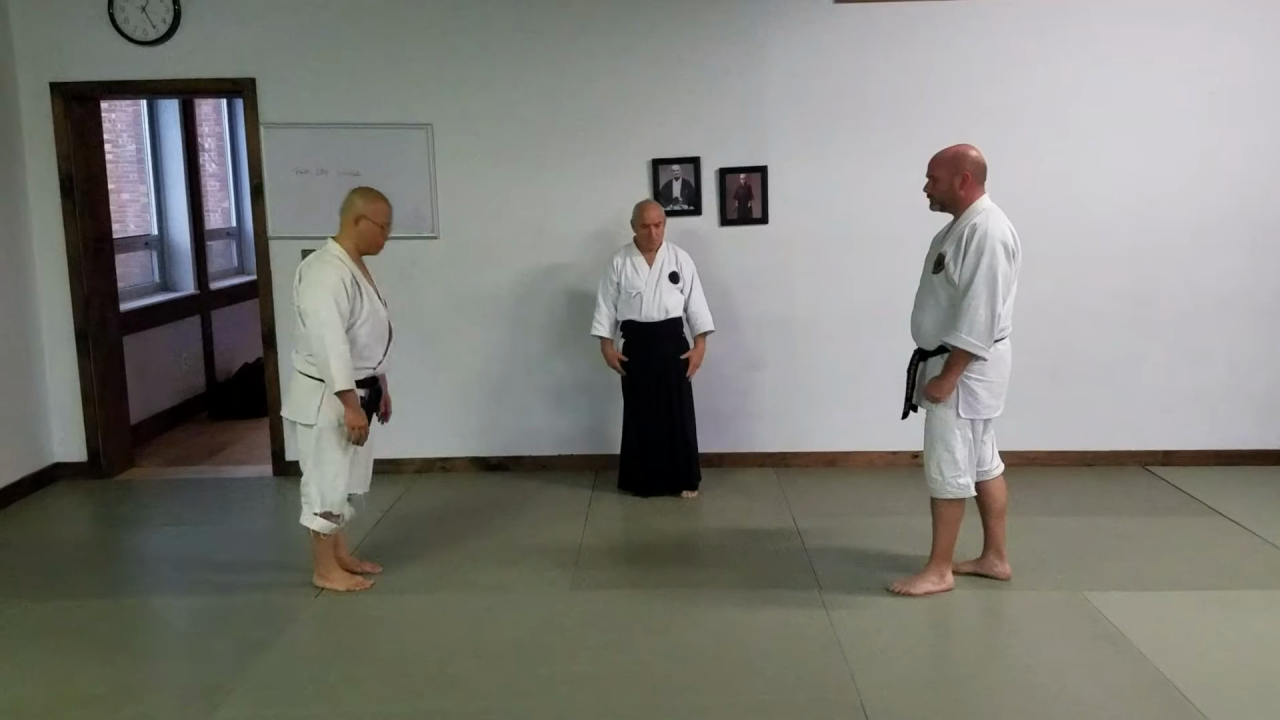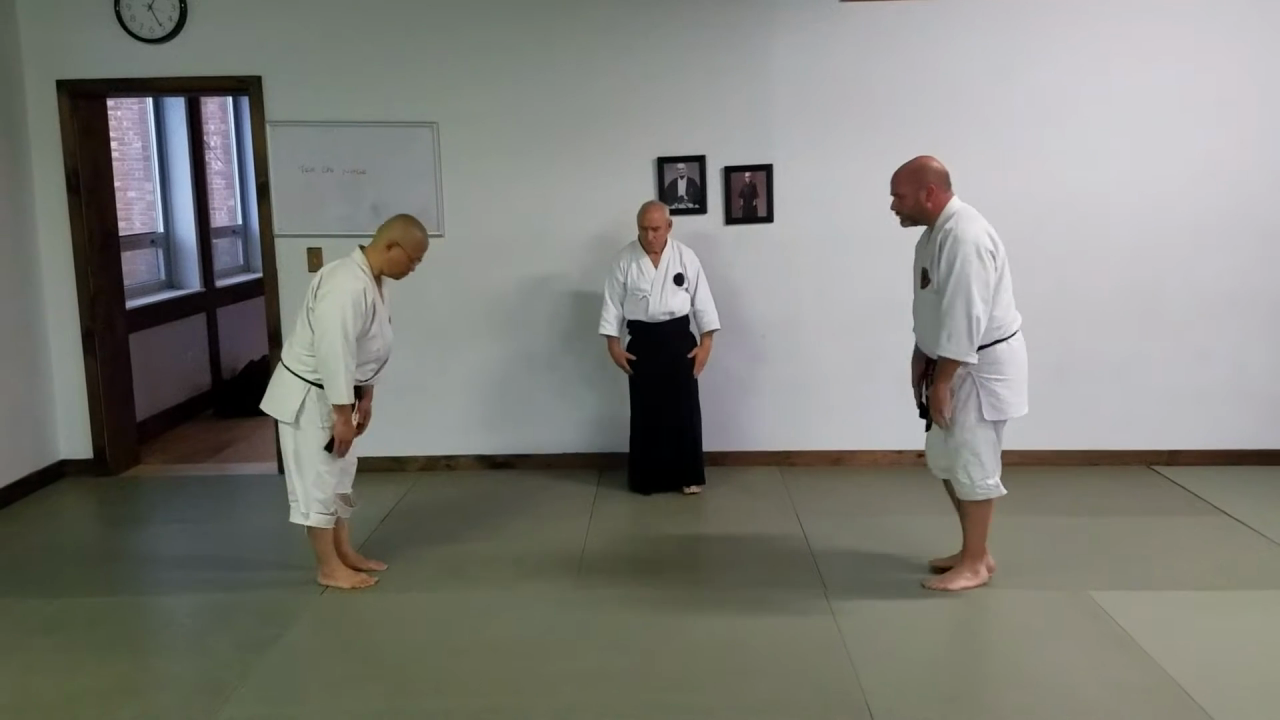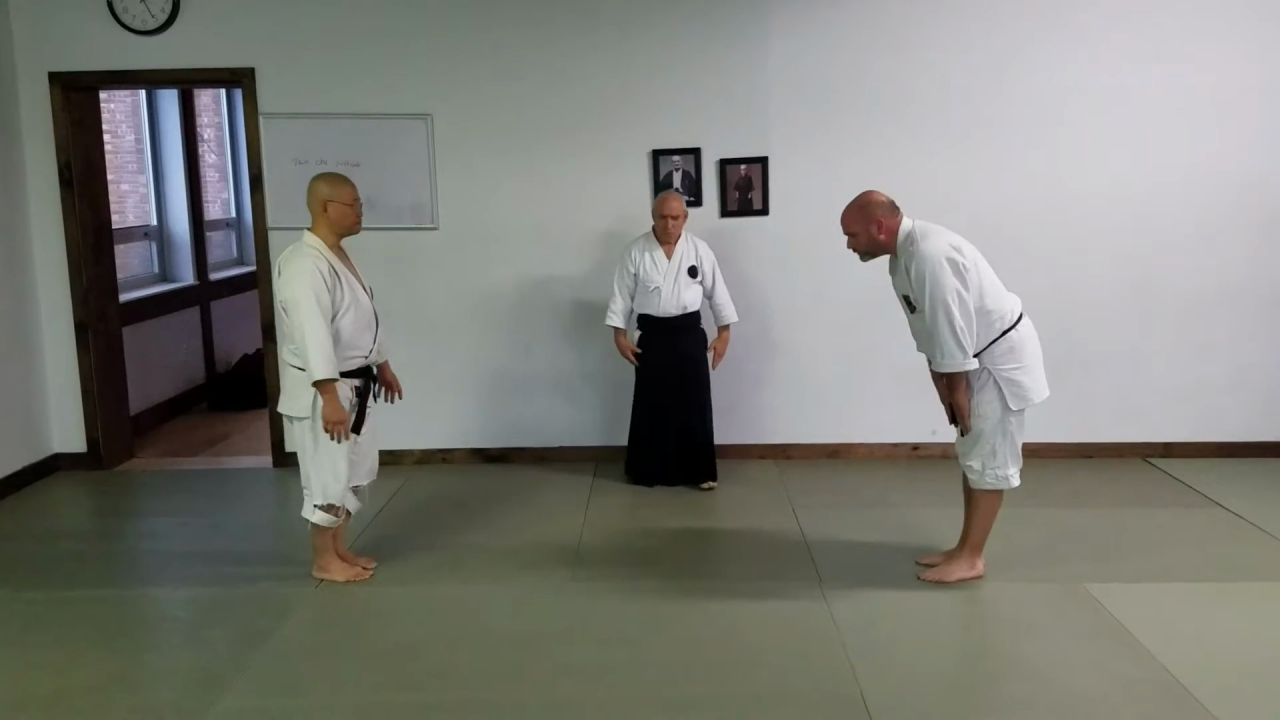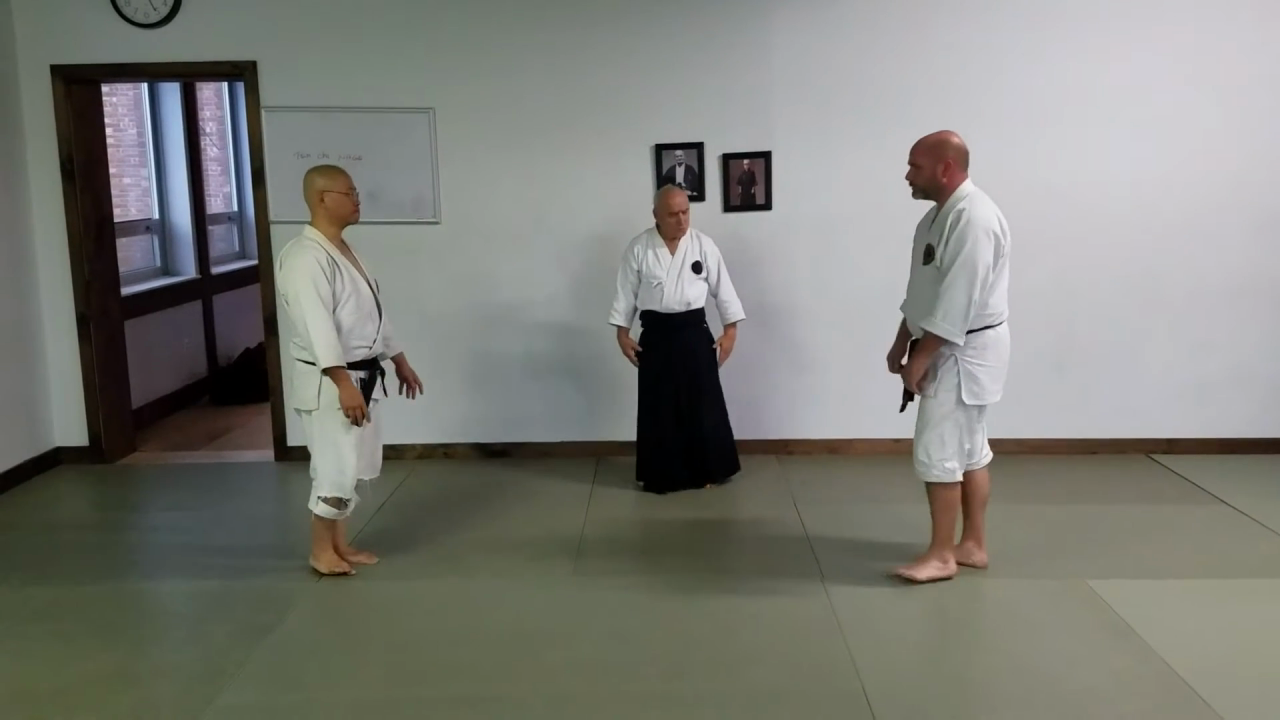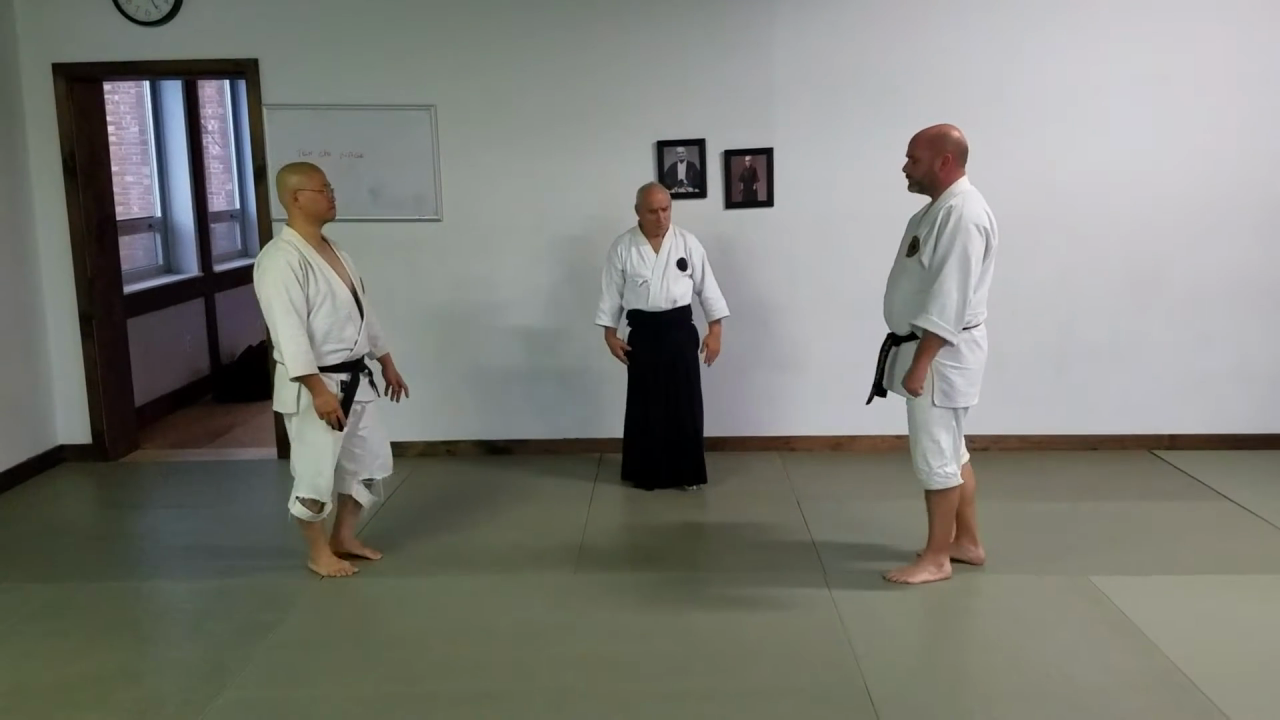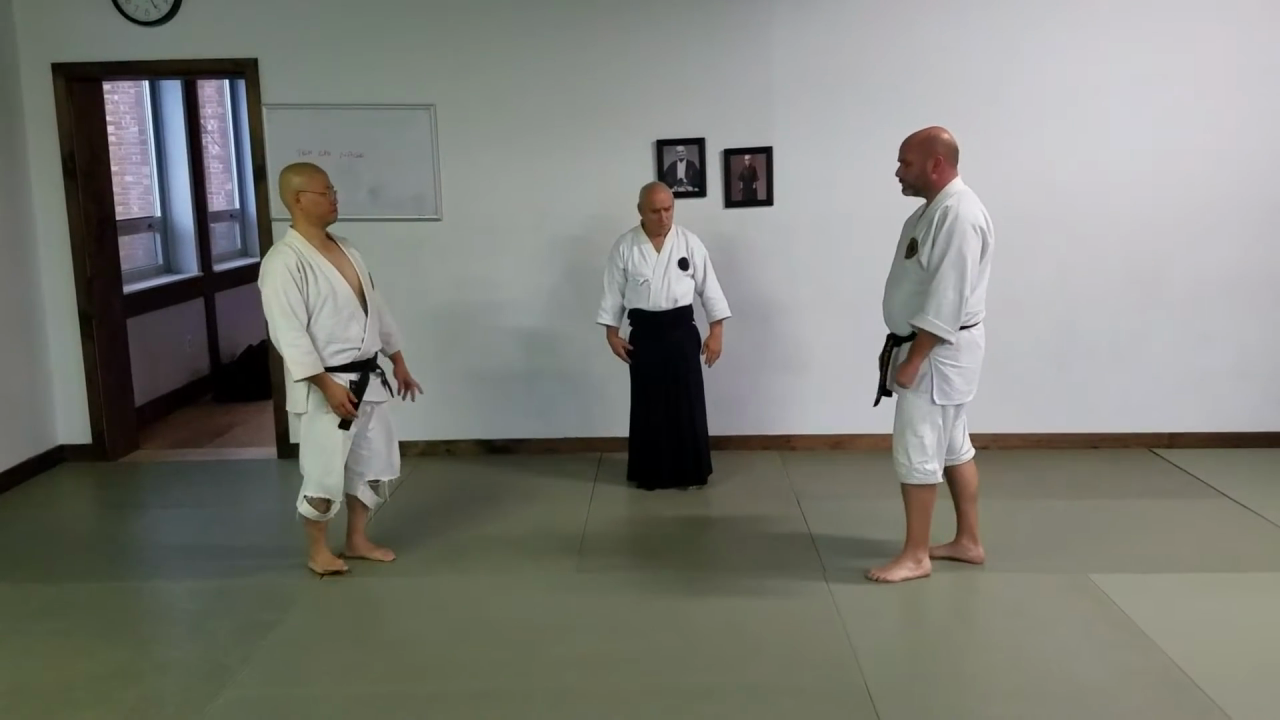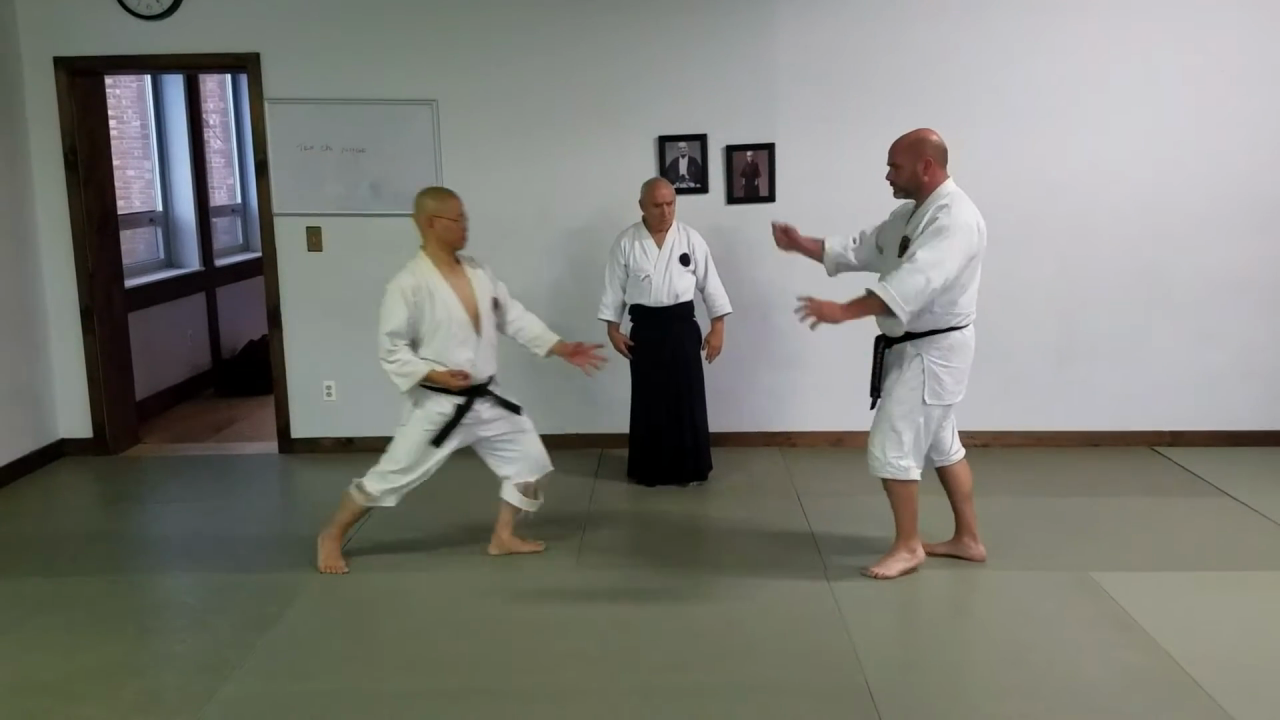
dt=0.7s
person 1, frame 1
left shoulder: (986, 231)
right shoulder: (965, 225)
left elbow: (979, 318)
left wrist: (947, 376)
right wrist: (942, 370)
left hip: (964, 368)
right hip: (953, 363)
left knee: (947, 466)
right knee: (982, 461)
left ankle: (939, 569)
right ankle: (995, 557)
person 1, frame 2
left shoulder: (963, 235)
right shoulder: (937, 232)
left elbow: (964, 318)
left wrist: (941, 383)
right wrist: (921, 361)
left hip: (984, 367)
right hip: (959, 365)
left knee: (972, 466)
right knee: (946, 460)
left ankle: (974, 565)
right ankle: (973, 551)
person 1, frame 3
left shoulder: (927, 254)
right shoulder: (905, 251)
left elbow: (951, 328)
right elbow: (932, 329)
left wrist: (958, 390)
right wrist: (944, 386)
left hip: (1001, 356)
right hip: (981, 357)
left knee: (989, 458)
right knee: (974, 454)
left ankle: (971, 557)
right ankle: (965, 547)
person 1, frame 4
left shoulder: (972, 217)
right shoulder: (941, 212)
left elbow: (956, 302)
right elbow: (921, 290)
left wrist: (920, 358)
right wrist: (901, 342)
left hip: (965, 352)
right hip: (951, 351)
left knee: (936, 452)
right knee: (968, 450)
left ankle: (941, 555)
right ankle: (973, 544)
person 1, frame 5
left shoulder: (962, 213)
right shoulder: (940, 208)
left elbow: (949, 300)
left wrist: (920, 364)
right wrist: (916, 356)
left hip: (941, 353)
right hip: (925, 347)
left knee: (936, 455)
right knee: (949, 451)
left ankle: (936, 558)
right ankle: (967, 543)
person 1, frame 6
left shoulder: (958, 215)
right shoulder: (933, 210)
left elbow: (945, 302)
left wrist: (911, 361)
right wrist: (897, 349)
left hip: (938, 352)
right hip: (924, 348)
left knee: (917, 451)
right knee: (952, 446)
left ankle: (915, 555)
right ankle: (968, 541)
person 1, frame 7
left shoulder: (953, 217)
right shoulder: (912, 212)
left elbow: (913, 282)
right elbow: (859, 249)
left wrist: (843, 311)
right wrist: (801, 245)
left hip: (931, 351)
right hip: (917, 349)
left knee: (891, 447)
right knee: (940, 445)
left ankle: (907, 546)
right ankle: (967, 538)
person 2, frame 1
left shoulder: (355, 266)
right shoulder: (324, 272)
left elbow: (371, 335)
right elbow: (330, 343)
left wrist: (380, 386)
right wrist: (350, 404)
left hip: (355, 392)
right hip: (325, 397)
left knee: (346, 479)
right knee: (326, 481)
left ankle: (340, 555)
right ankle: (324, 569)
person 2, frame 2
left shoulder: (371, 279)
right shoulder: (346, 285)
left elbow: (369, 348)
right elbow: (335, 354)
left wrist: (363, 399)
right wrist: (343, 414)
left hip: (332, 395)
right hip: (308, 396)
left knee: (338, 476)
right knee: (316, 480)
left ankle: (346, 553)
right ankle: (329, 567)
person 2, frame 3
left shoulder: (337, 255)
right shoulder: (304, 264)
left elbow: (362, 319)
right elbow: (312, 335)
left wrist: (382, 365)
right wrist: (330, 398)
left hip: (352, 383)
right hip: (321, 390)
left knee: (355, 470)
right knee: (327, 475)
left ankle: (338, 548)
right ankle: (323, 560)
person 2, frame 4
left shoulder: (343, 250)
right shoulder: (306, 257)
left elbow: (371, 312)
right elbow: (318, 327)
left wrist: (399, 360)
right wrist: (344, 383)
left hip: (361, 375)
right hip: (327, 381)
left knee: (353, 466)
right knee: (335, 468)
left ankle: (339, 543)
right ankle: (320, 550)
person 2, frame 5
left shoulder: (332, 250)
right shoulder: (281, 259)
left elbow: (360, 311)
right elbow: (288, 332)
left wrist: (386, 362)
right wrist: (318, 390)
left hip: (354, 378)
right hip: (315, 384)
left knee: (369, 460)
right knee: (316, 472)
left ankle: (344, 536)
right ankle: (318, 552)
person 2, frame 6
left shoulder: (345, 249)
right shoulder: (284, 261)
left elbow: (374, 308)
right elbow: (289, 334)
left wrist: (398, 362)
right wrist: (327, 384)
left hip: (367, 378)
right hip: (324, 385)
left knee: (376, 464)
right knee: (324, 472)
left ankle: (356, 539)
right ankle: (318, 550)
person 2, frame 7
left shoulder: (476, 271)
right shoulder: (408, 285)
left elbow: (513, 316)
right elbow: (391, 349)
left wrist: (560, 348)
right wrist: (434, 376)
left hip: (485, 398)
right hip: (438, 404)
left knee: (528, 458)
right knee: (391, 476)
left ankle: (503, 537)
right ankle: (333, 536)
person 3, frame 1
left shoulder: (679, 258)
right shoulder: (620, 261)
left elbow: (695, 302)
right elbow: (607, 305)
left wrist: (700, 344)
right wrist: (607, 346)
left hip: (672, 342)
right hip: (636, 345)
left knee: (678, 413)
right knee: (639, 415)
left ankle: (684, 479)
right ankle: (641, 480)
person 3, frame 2
left shoulder: (685, 256)
right shoulder: (625, 259)
left elbow: (701, 300)
right elbow: (613, 303)
left wrist: (706, 342)
right wrist: (614, 344)
left hip: (678, 339)
right hip: (642, 342)
left knee: (684, 408)
right knee: (646, 412)
left ankle: (689, 475)
right ankle: (648, 477)
person 3, frame 3
left shoulder: (698, 249)
right shoulder: (636, 251)
left elbow: (716, 292)
right elbow: (622, 294)
left wrist: (724, 333)
right wrist: (620, 335)
left hip: (689, 334)
right hip: (652, 336)
left knee: (695, 404)
right knee: (651, 406)
left ankle: (700, 471)
right ankle: (648, 470)
person 3, frame 4
left shoulder: (703, 244)
right shoulder: (638, 248)
left elbow: (722, 288)
right elbow: (626, 292)
left wrist: (730, 330)
right wrist: (622, 333)
left hip: (693, 332)
right hip: (655, 334)
left knee: (703, 403)
right knee: (656, 407)
left ankle: (707, 470)
right ankle: (657, 474)
person 3, frame 5
left shoulder: (687, 242)
right shoulder: (622, 247)
left elbow: (706, 286)
right elbow: (612, 292)
left wrist: (715, 329)
right wrist: (610, 333)
left hip: (680, 331)
right hip: (643, 334)
left knee: (685, 403)
right knee: (645, 406)
left ankle: (687, 472)
right ankle: (647, 472)
person 3, frame 6
left shoulder: (689, 242)
right shoulder: (624, 246)
left elbow: (708, 287)
right elbow: (613, 292)
left wrist: (716, 331)
right wrist: (612, 334)
left hip: (681, 331)
right hip: (644, 333)
left knee: (687, 403)
right knee: (647, 405)
left ankle: (690, 471)
right ankle: (649, 472)
person 3, frame 7
left shoulder: (691, 238)
right shoulder: (626, 242)
left elbow: (709, 283)
right elbow: (614, 288)
left wrist: (717, 327)
right wrist: (613, 329)
left hip: (682, 326)
right hip: (644, 329)
left knee: (687, 399)
right knee: (647, 401)
left ankle: (690, 467)
right ankle: (649, 468)
